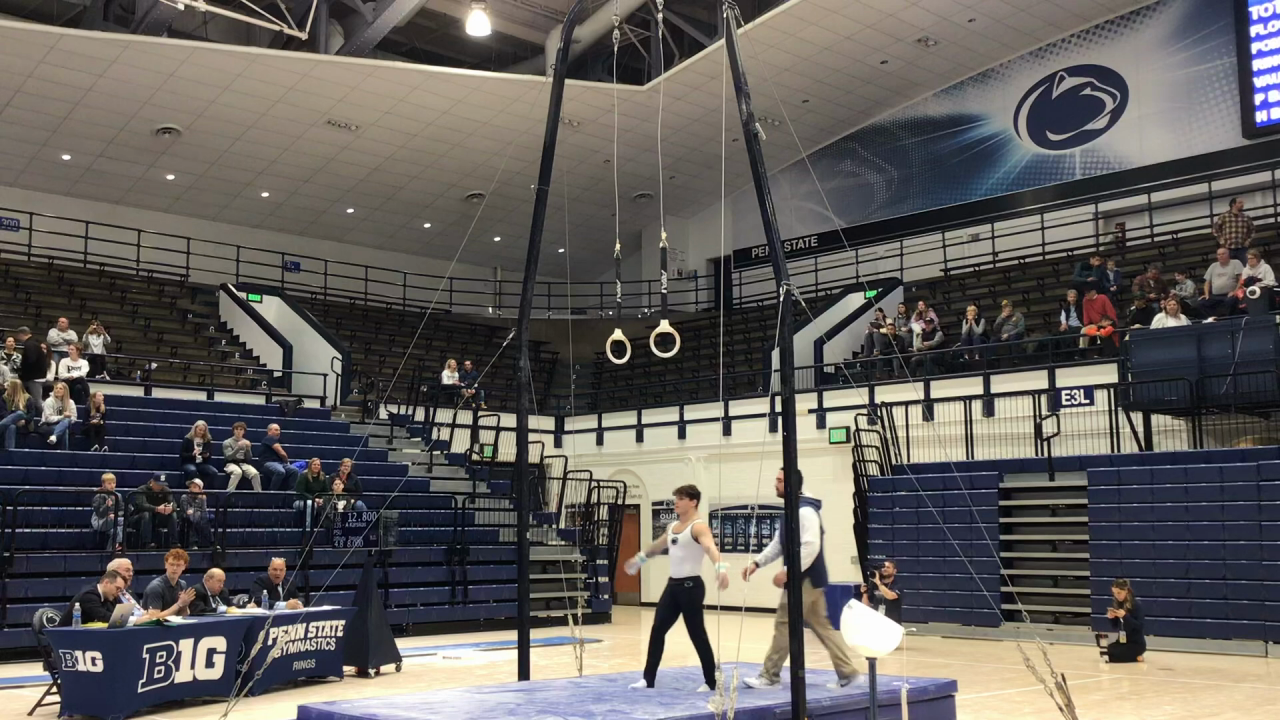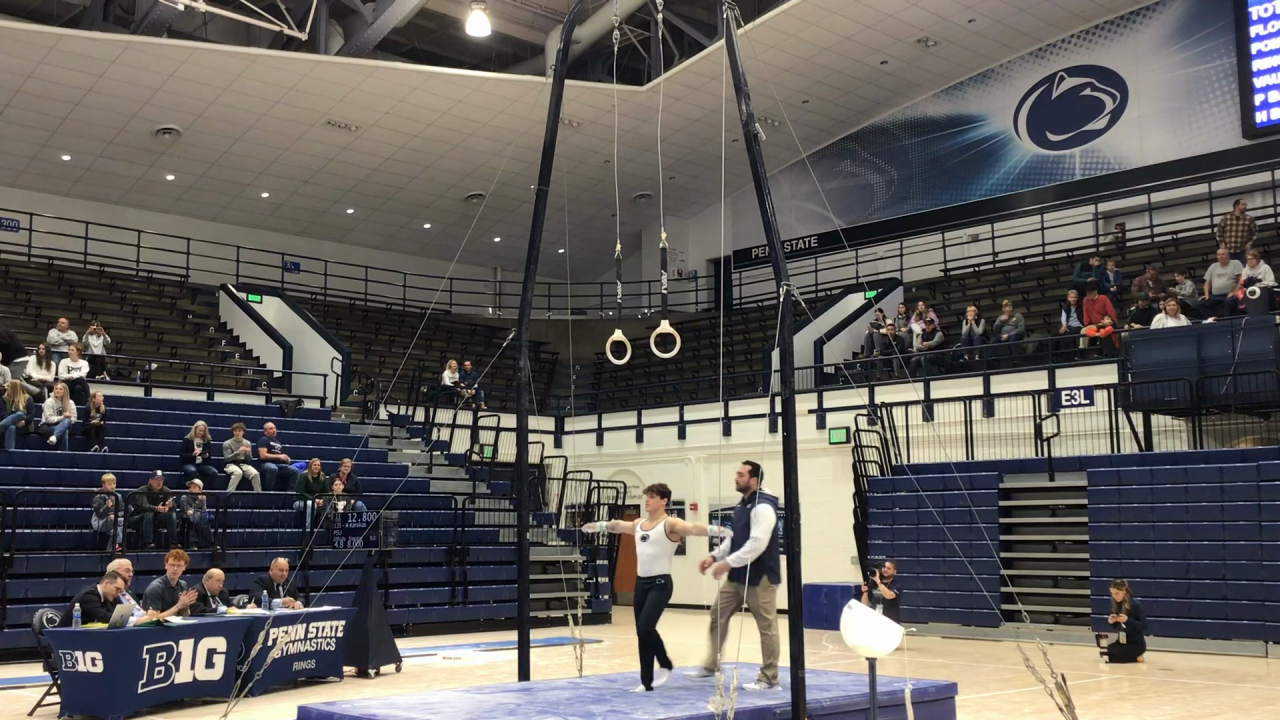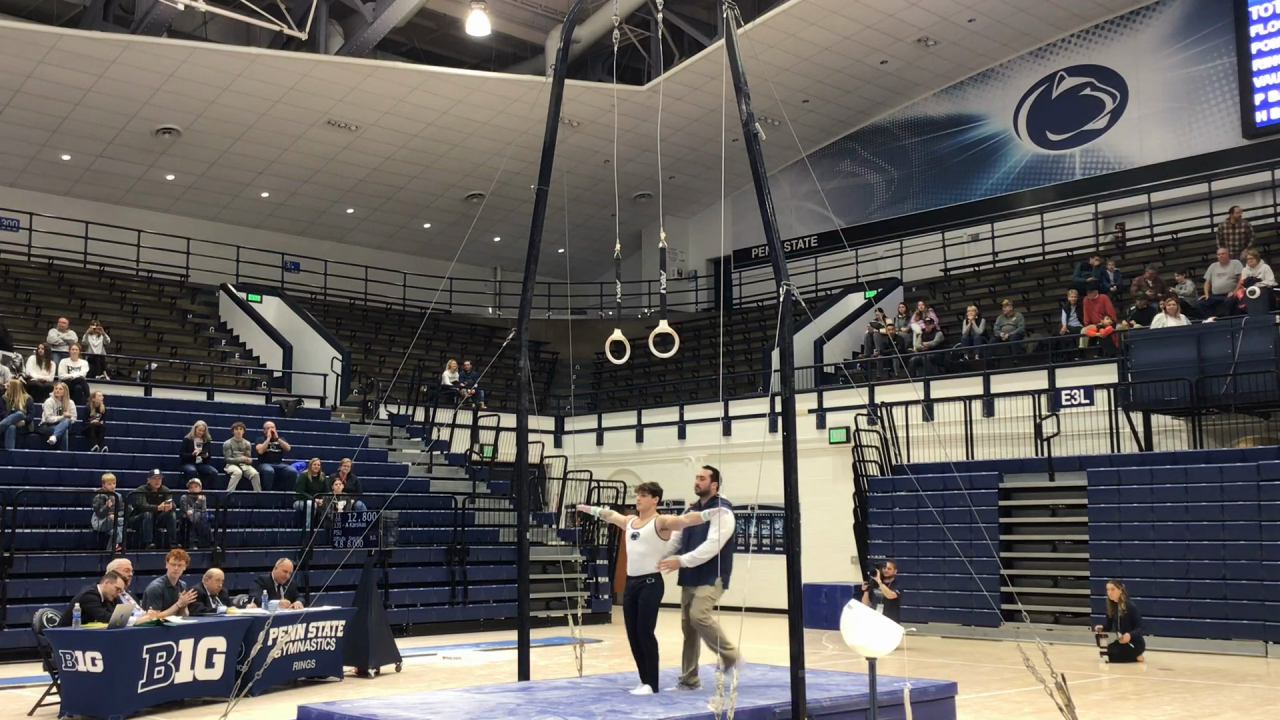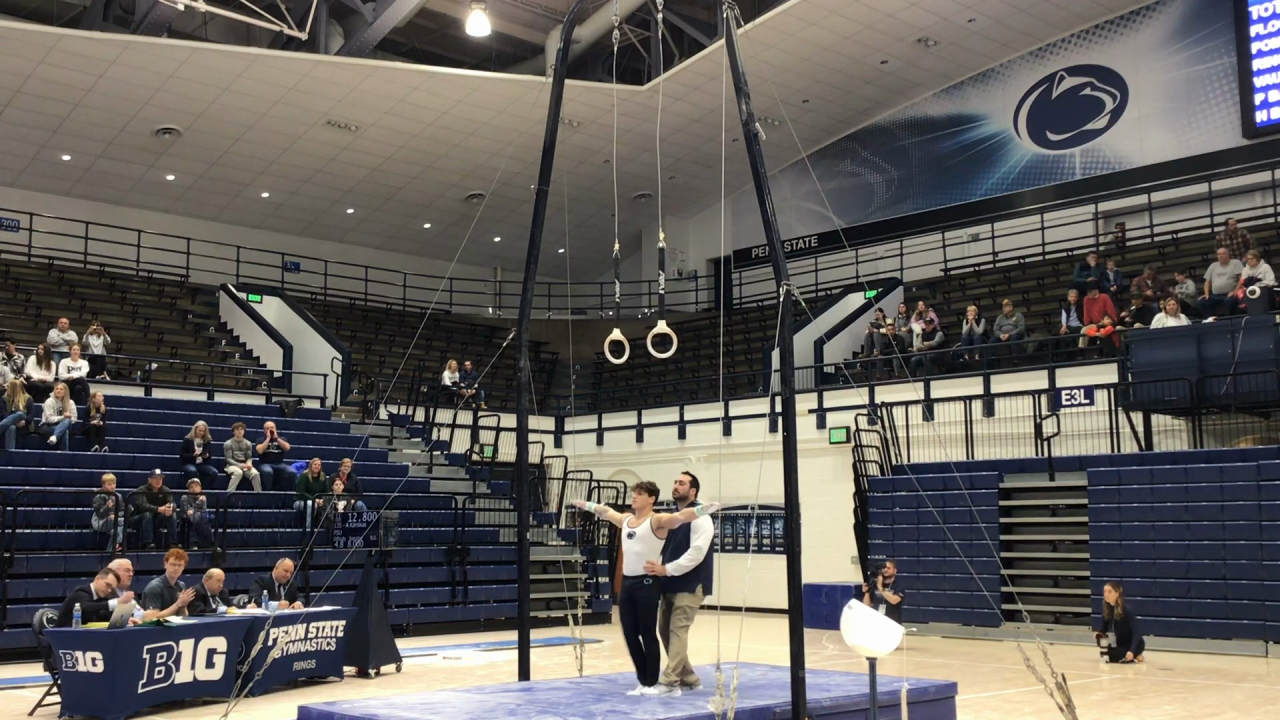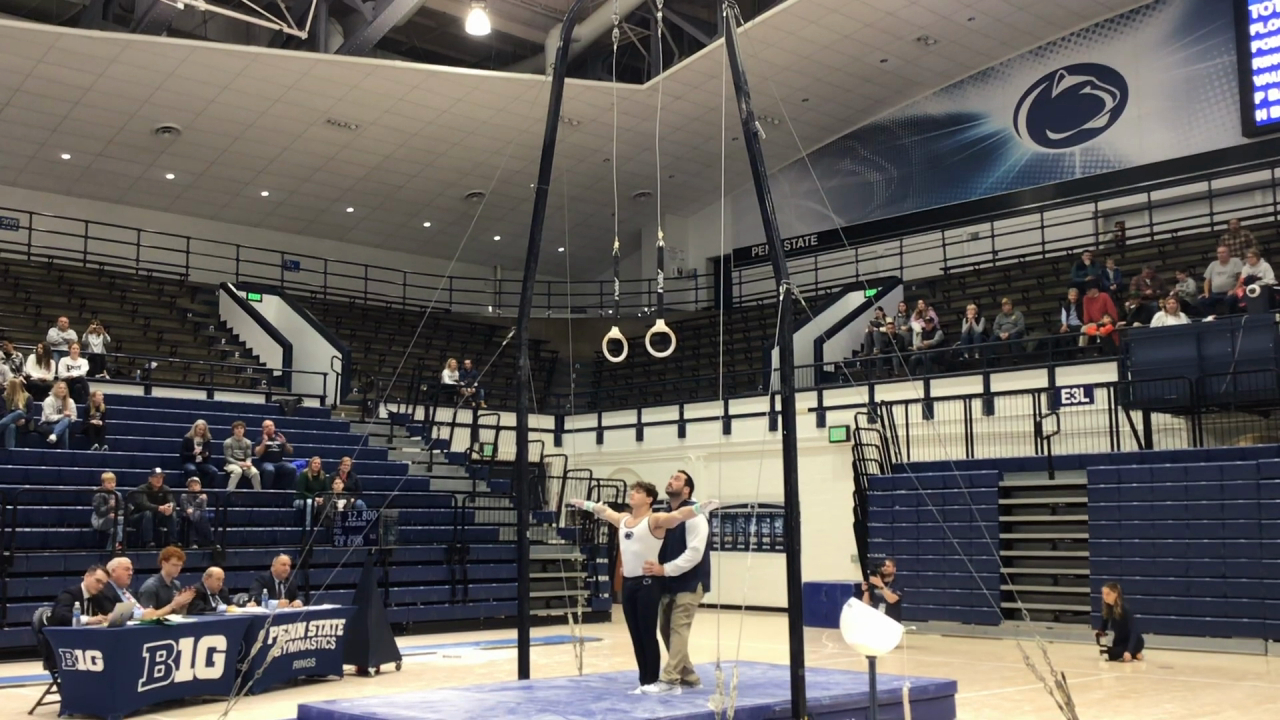
dt=0.4s
person 1, frame 1
left shoulder: (804, 511)
left elbow: (810, 548)
right elbow: (777, 545)
left wrist: (787, 571)
right wrist: (756, 563)
left hip: (804, 579)
right hip: (809, 580)
left knee: (784, 624)
right knee: (822, 627)
left ankle: (770, 676)
right ankle: (846, 671)
person 1, frame 2
left shoulder: (763, 507)
right shoulder: (742, 506)
left elbow: (757, 544)
left wrist: (728, 563)
right wrist: (714, 557)
left hip: (760, 577)
right hip: (738, 577)
left knee: (766, 626)
right knee: (718, 615)
left ankle: (769, 678)
right ankle: (711, 666)
person 1, frame 3
left shoulder: (722, 511)
right shoulder: (691, 511)
left elbow: (713, 545)
right elbow: (675, 540)
left wrist: (681, 561)
left hip: (712, 578)
right hip: (690, 579)
left knee: (700, 616)
right knee: (688, 627)
left ankle: (731, 657)
right ankle: (689, 679)
person 1, frame 4
left shoulder: (700, 518)
left elbow: (696, 554)
right elbow: (659, 548)
left wrist: (666, 569)
left hip: (691, 585)
right hip: (670, 585)
left knee: (678, 630)
right knee: (666, 631)
left ankle: (669, 683)
right ankle: (688, 679)
person 1, frame 5
left shoulder: (693, 516)
left elbow: (694, 554)
right elbow: (657, 548)
left wrist: (664, 569)
right wrist: (649, 566)
left hip: (690, 583)
right hip: (669, 584)
left knee: (678, 629)
right knee: (666, 628)
left ankle: (670, 680)
right ankle: (688, 676)
person 2, frame 1
left shoulder: (699, 527)
right shoulder: (672, 527)
left elbow: (711, 548)
right elbow: (658, 545)
left wrist: (721, 568)
right wrist: (639, 558)
left hip: (691, 586)
right hip: (673, 584)
left knee: (697, 635)
right knee: (657, 630)
left ankle: (711, 682)
right ankle: (648, 678)
person 2, frame 2
left shoulder: (670, 524)
right shoulder: (639, 524)
left elbow: (693, 527)
right elbow: (618, 525)
left wrist: (715, 530)
right wrist: (598, 526)
left hip: (660, 583)
right hip: (641, 583)
left knee: (647, 628)
right knee: (641, 633)
left ankle: (665, 665)
right ankle: (646, 681)
person 2, frame 3
left shoulder: (661, 522)
right shoulder: (629, 521)
left elbow: (686, 519)
right elbow: (610, 515)
left wrist: (710, 513)
right wrist: (591, 509)
left hip: (650, 582)
right hip: (631, 582)
left knee: (645, 633)
right knee: (633, 635)
left ankle: (651, 684)
right ankle: (644, 680)
person 2, frame 4
left shoulder: (657, 520)
right shoulder: (625, 519)
left elbow: (680, 516)
right elbow: (606, 511)
left wrist: (703, 509)
right wrist: (587, 505)
left hip: (647, 583)
right hip: (627, 583)
left knee: (648, 635)
right knee: (631, 635)
left ankle: (653, 683)
right ankle: (644, 681)
person 2, frame 5
left shoulder: (655, 520)
right shoulder: (622, 519)
left elbow: (678, 515)
right elbow: (604, 511)
left wrist: (700, 508)
right wrist: (586, 505)
left hip: (647, 583)
right hip: (628, 583)
left knee: (648, 635)
right knee: (636, 636)
left ankle: (652, 682)
right ankle: (644, 682)
